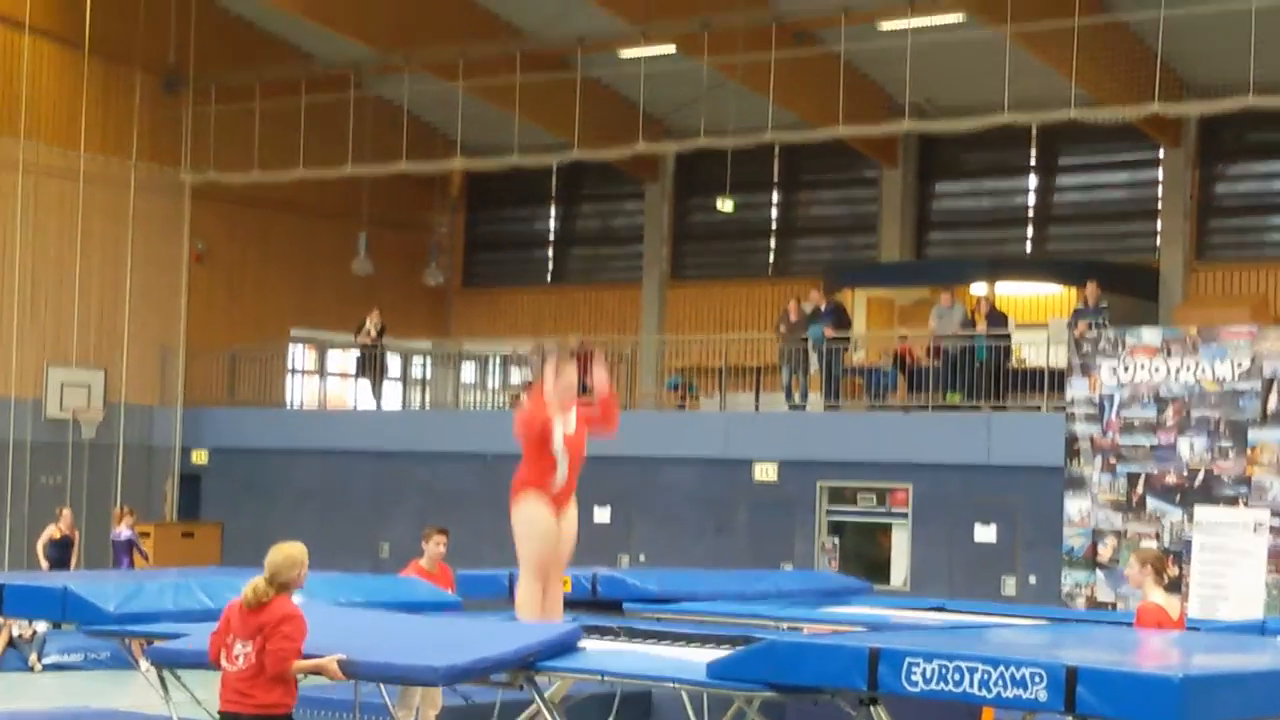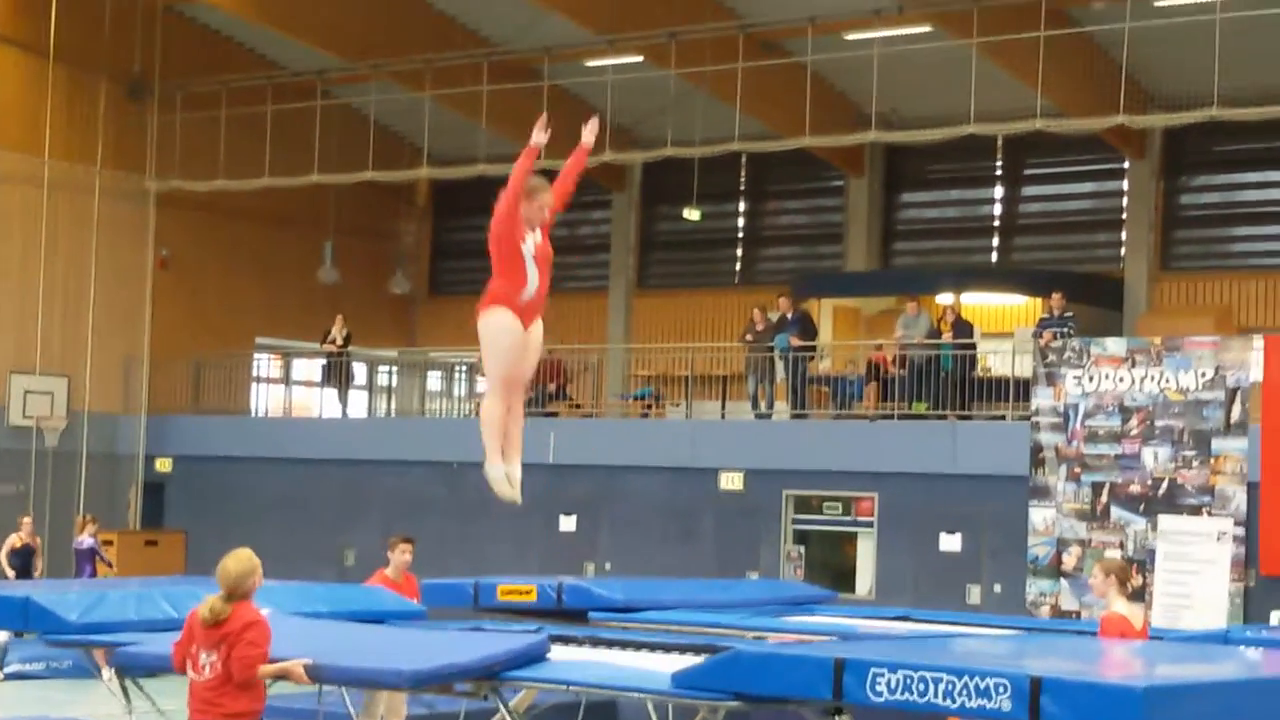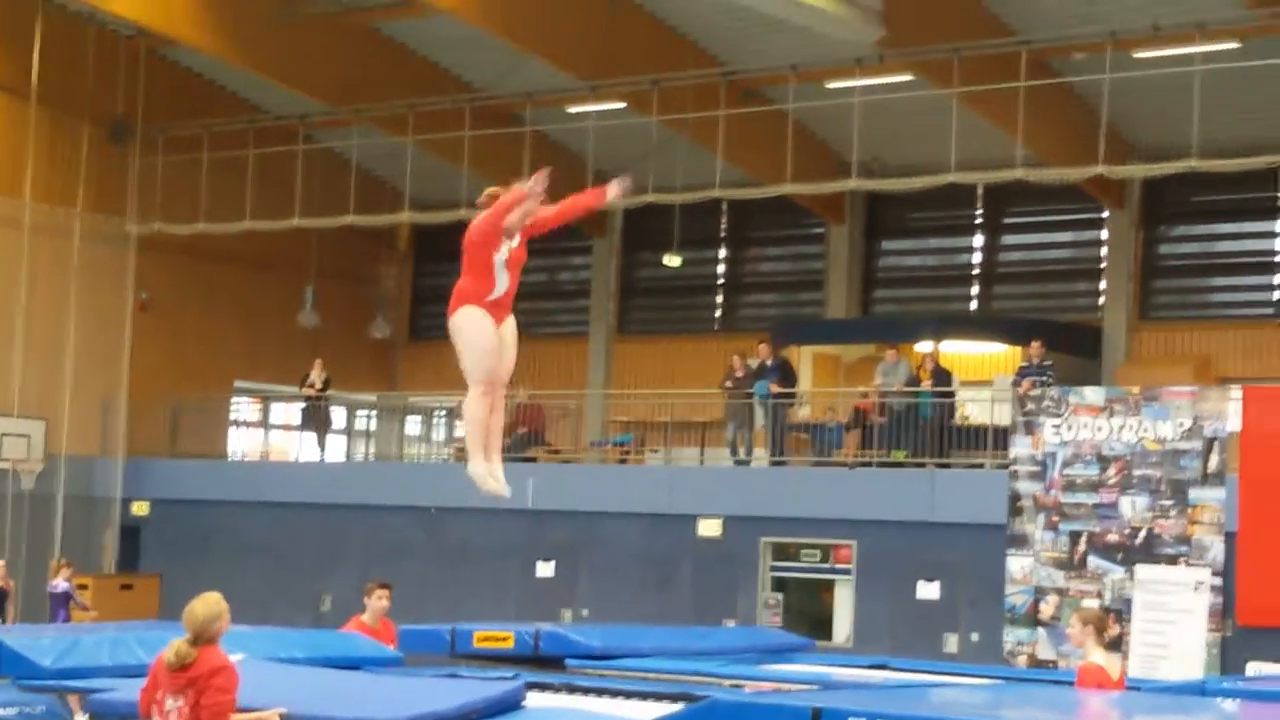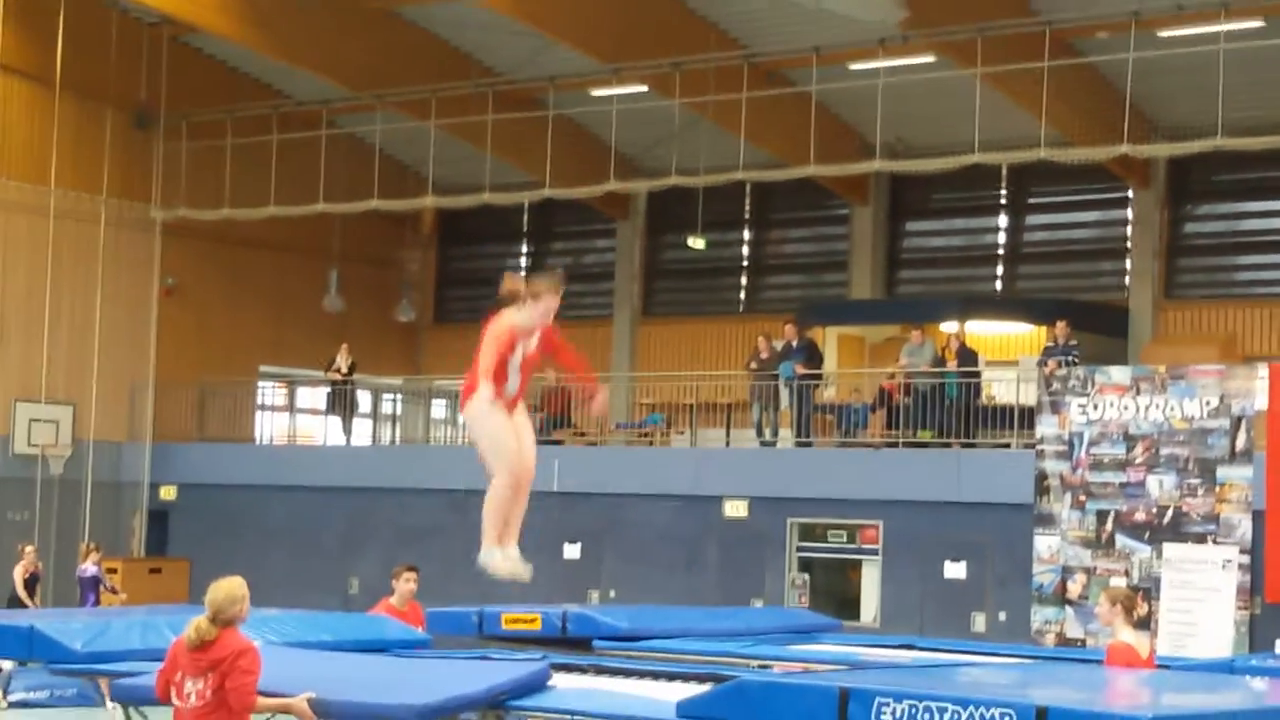
dt=0.3s
person 1, frame 1
left shoulder: (578, 413)
right shoulder: (535, 412)
left elbow: (608, 422)
right elbow: (527, 429)
left wrist: (604, 392)
right wrist: (545, 393)
left hip: (564, 500)
right hip: (533, 496)
left knee: (555, 579)
right knee: (534, 574)
person 1, frame 2
left shoulder: (539, 227)
right shoulder: (503, 227)
left elbow: (565, 187)
right elbow: (513, 190)
left wrist: (584, 148)
right wrist: (532, 149)
left hip: (530, 317)
right hip: (500, 312)
left knee: (517, 392)
right knee: (499, 389)
left ankle: (512, 464)
right ankle: (493, 461)
person 1, frame 3
left shoulder: (520, 230)
right shoulder: (482, 229)
left elbow: (563, 211)
right elbow: (497, 214)
left wrist: (604, 194)
right wrist: (523, 193)
left hip: (502, 314)
right hip: (471, 310)
left knee: (498, 390)
right knee: (481, 386)
left ankle: (494, 464)
right ankle: (477, 463)
person 1, frame 4
left shoulder: (543, 329)
right shoulder: (503, 326)
left elbow: (569, 359)
right elbow: (488, 353)
left wrist: (594, 387)
right wrist: (484, 387)
left hip: (511, 405)
right hip: (484, 401)
left knee: (525, 474)
right knee: (509, 474)
left ankle: (509, 548)
right ankle: (489, 549)
